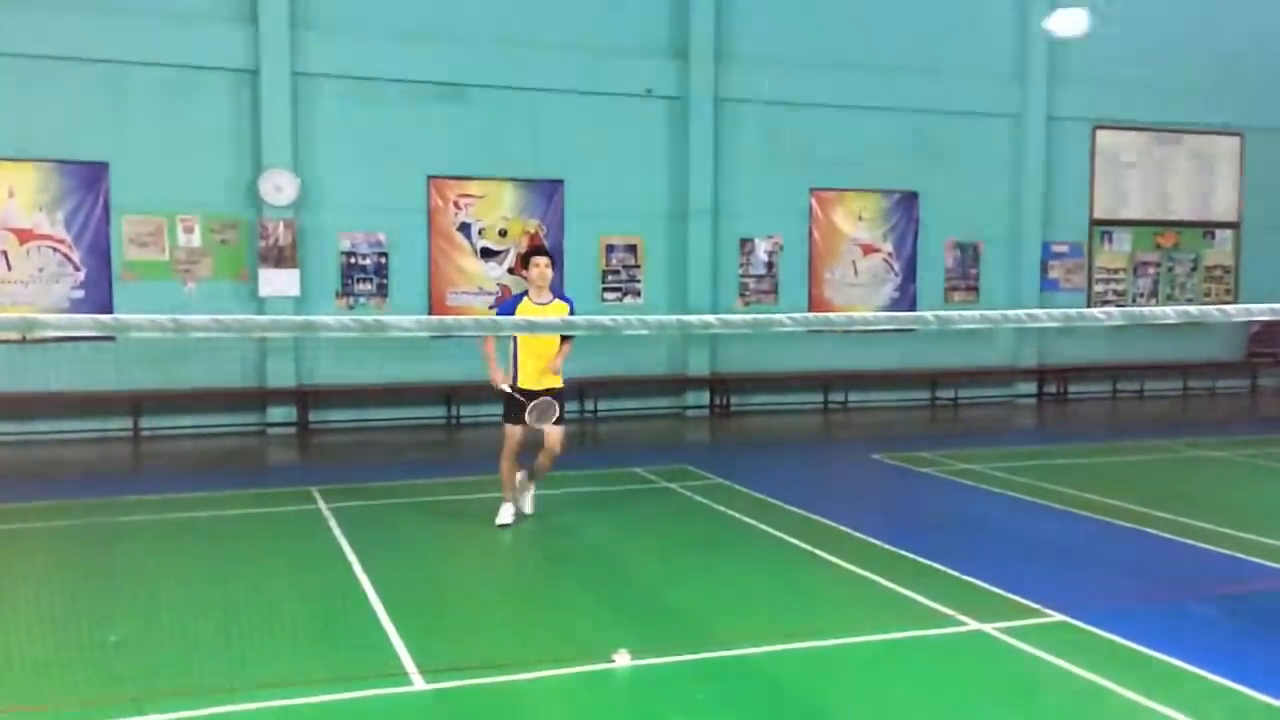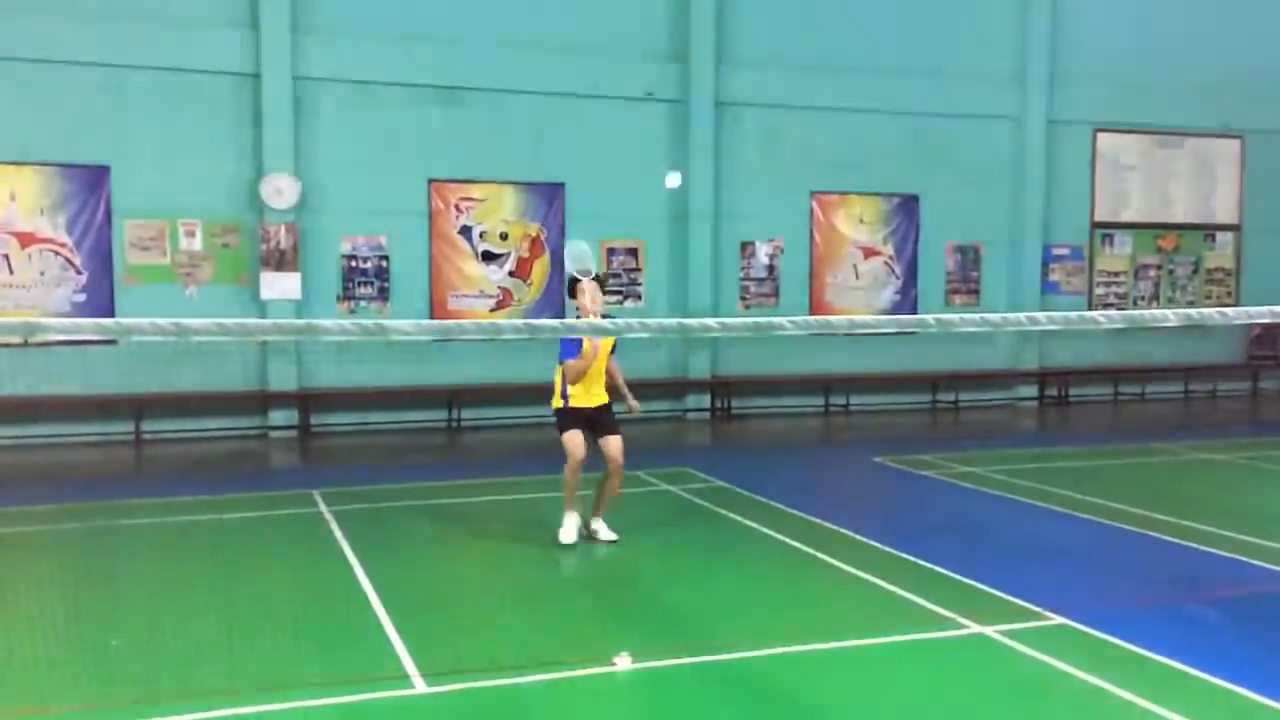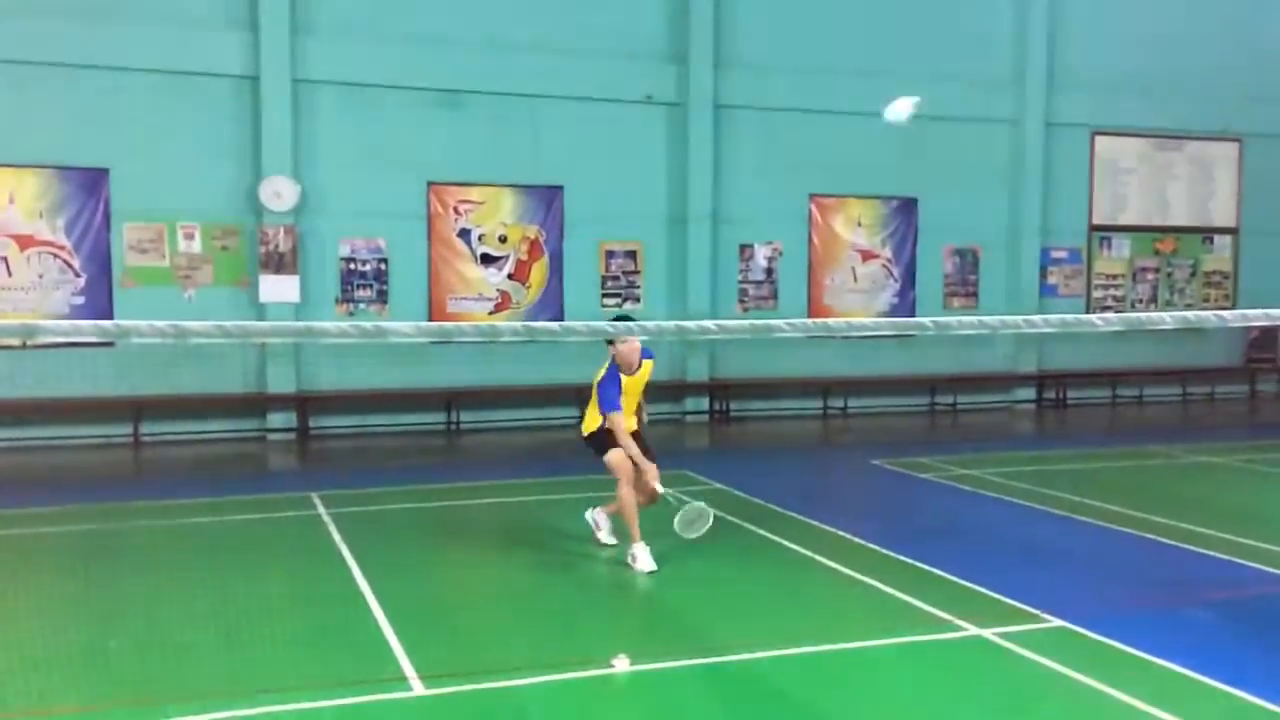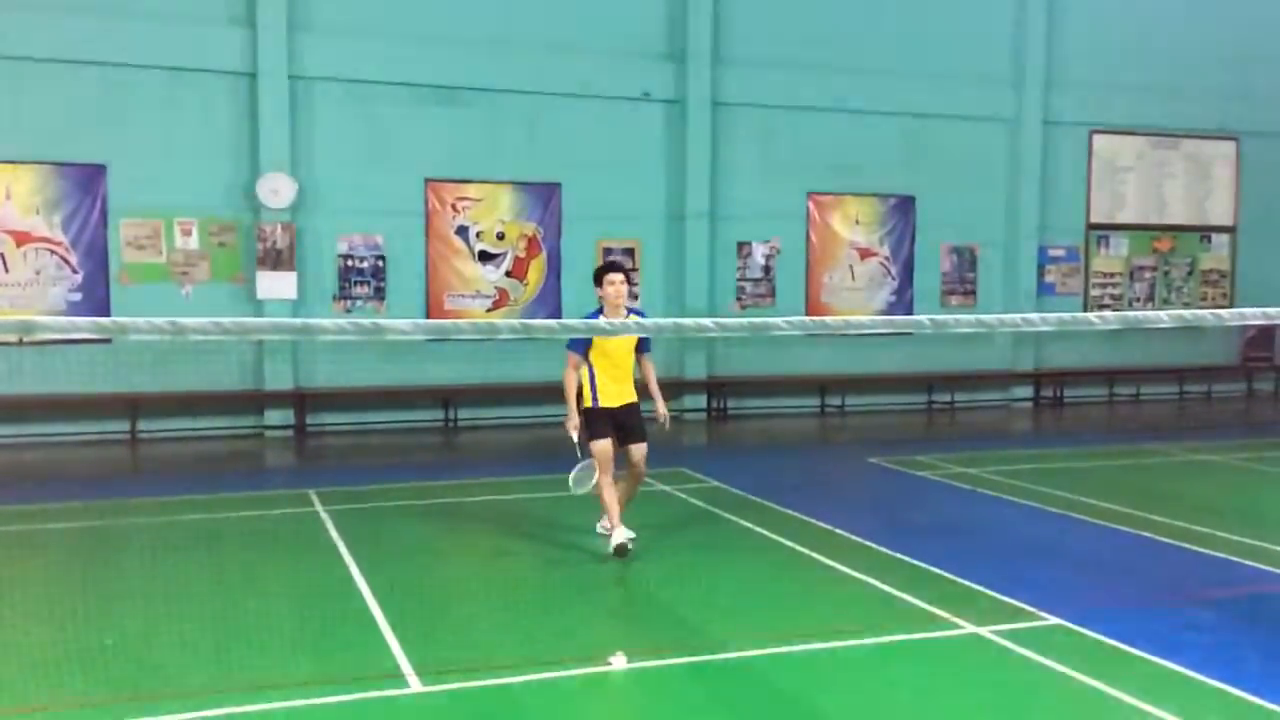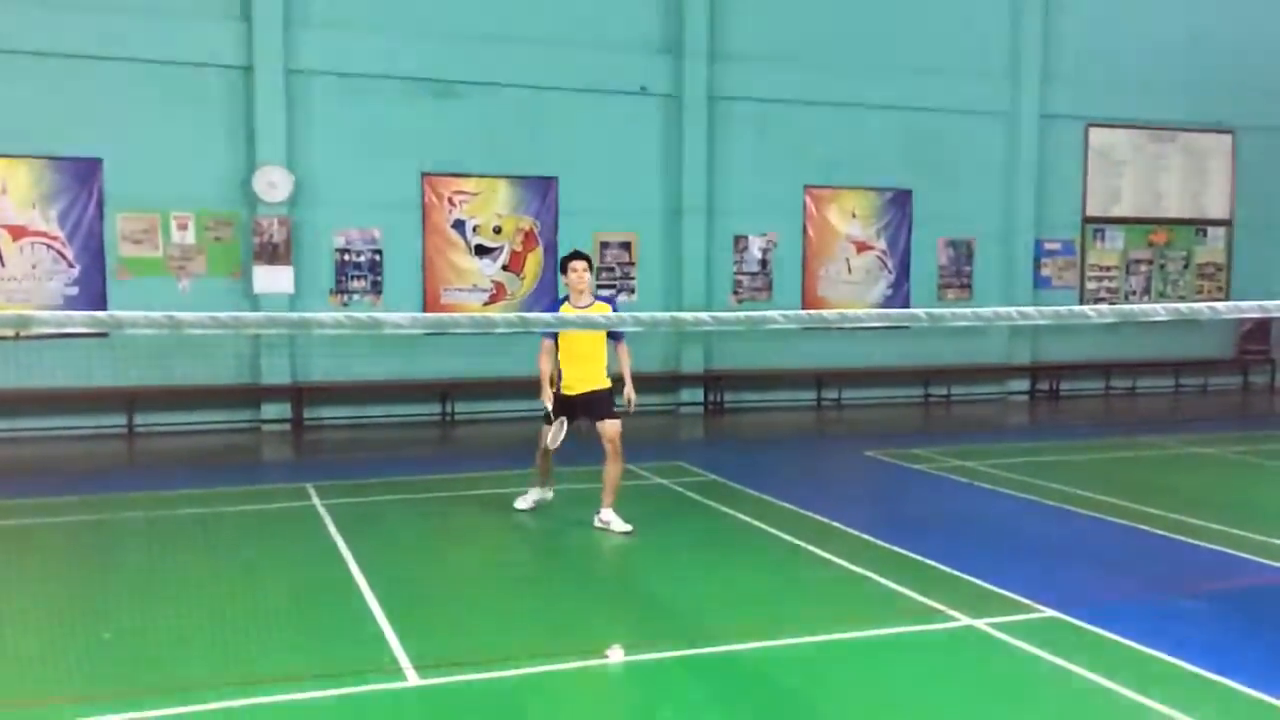
dt=0.4s
person 1, frame 1
left shoulder: (565, 306)
right shoulder: (512, 305)
right elbow: (490, 338)
left wrist: (560, 359)
right wrist: (493, 368)
left hip: (551, 387)
right hip: (519, 386)
left knee: (553, 448)
right knee: (511, 448)
left ankle: (527, 480)
right ankle: (508, 503)
person 1, frame 2
right shoulder: (571, 334)
right elbow: (572, 376)
left wrist: (626, 394)
right wrist: (590, 347)
left hip: (599, 402)
right hip: (570, 404)
left knee: (616, 460)
right knee: (577, 455)
left ankle: (595, 520)
right ankle: (570, 514)
person 1, frame 3
left shoulder: (648, 359)
right shoulder: (609, 382)
right elbow: (618, 431)
right wrist: (643, 465)
left hip: (629, 428)
right hip: (601, 430)
left knee: (652, 490)
right knee: (626, 475)
left ankle: (600, 515)
right ankle: (637, 548)
person 1, frame 4
left shoulder: (640, 321)
right elbow: (572, 369)
left wrist: (658, 399)
right wrist: (572, 413)
left hip: (628, 404)
right hip: (596, 405)
left knee: (638, 468)
right knee: (605, 465)
left ankle: (610, 519)
right ankle: (616, 533)
person 1, frame 5
left shoulder: (608, 309)
right shoulder: (555, 311)
left elbow: (621, 346)
right elbow: (546, 352)
left wrist: (628, 382)
right wrist: (546, 387)
left hip: (599, 389)
right hip: (564, 391)
left knee: (614, 445)
right knee: (546, 444)
left ankle: (606, 512)
right ankle: (541, 489)
